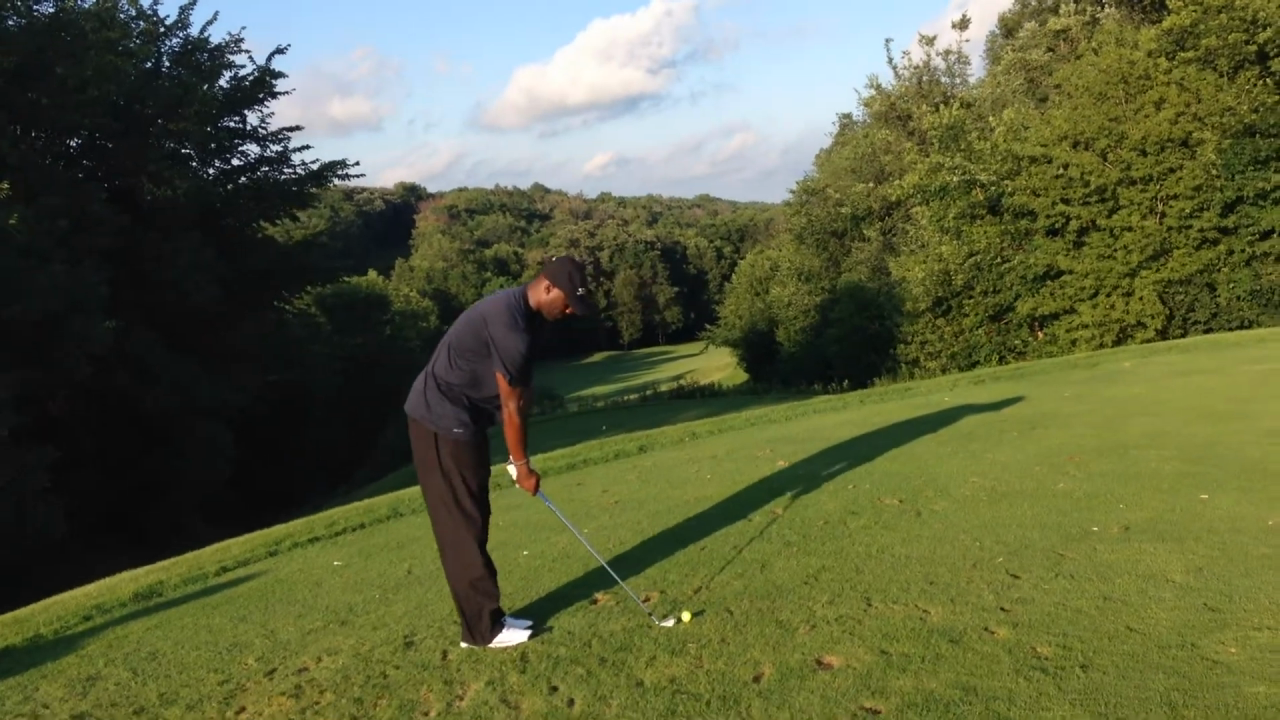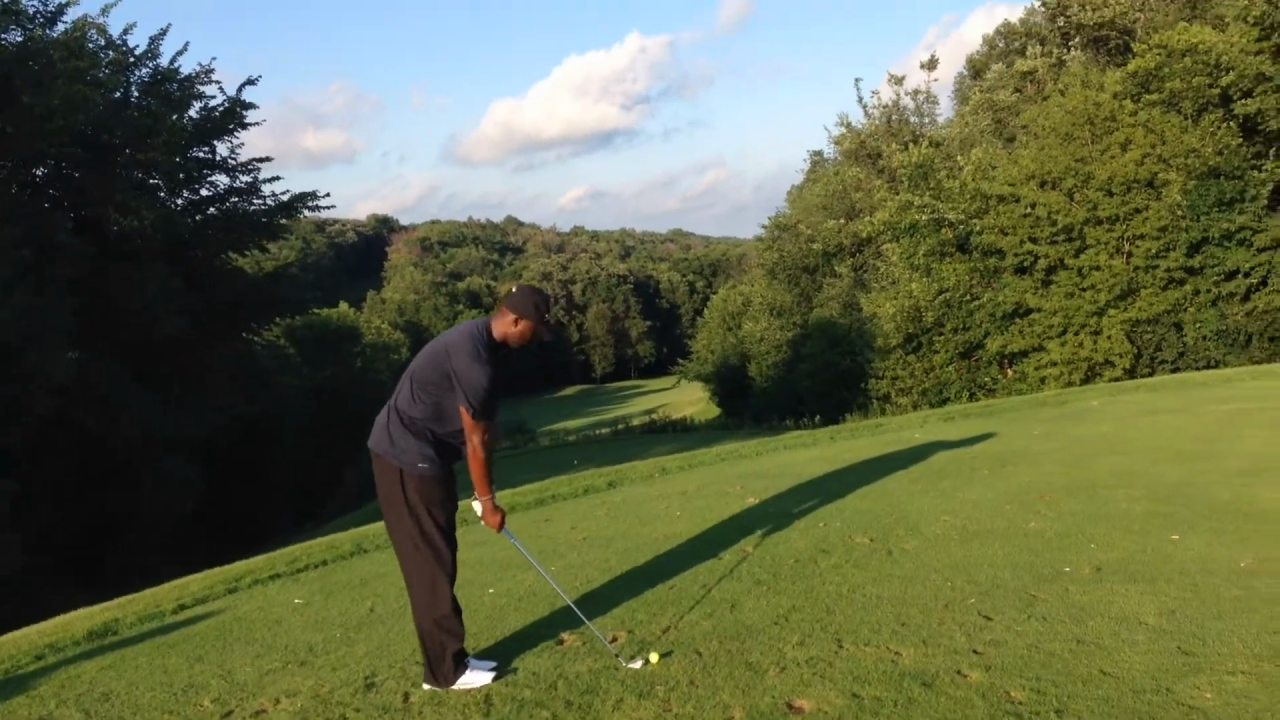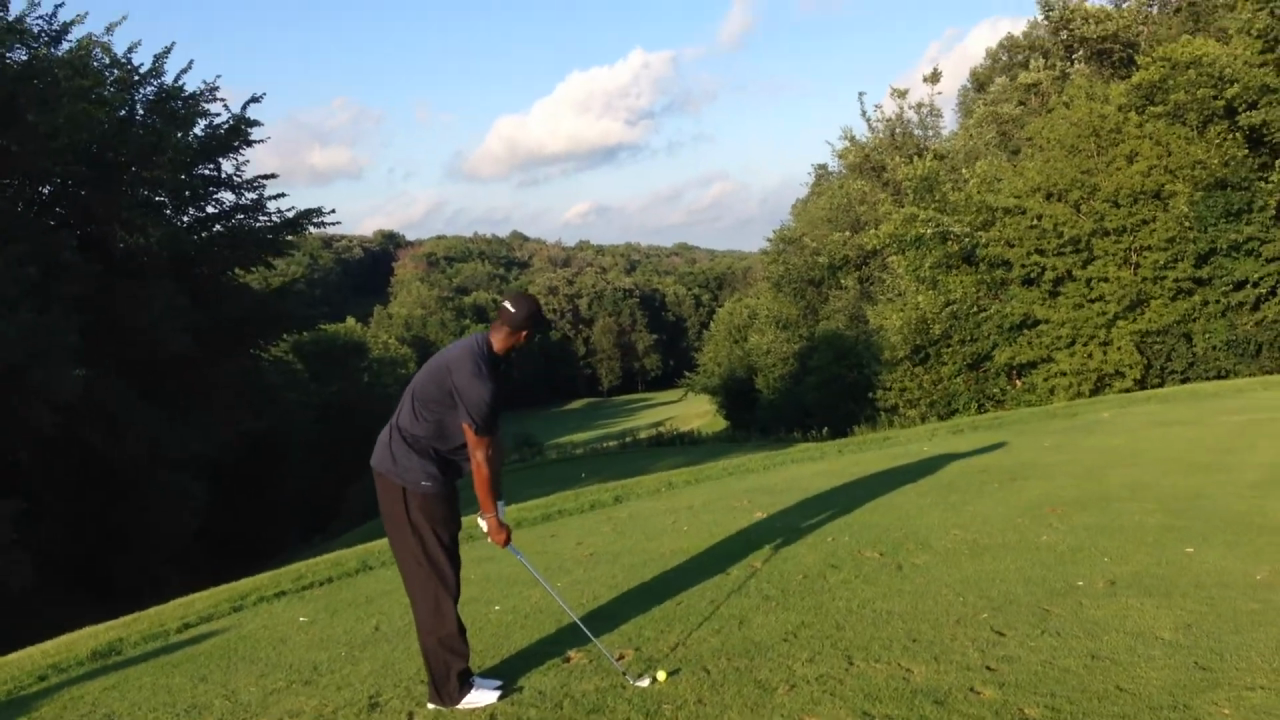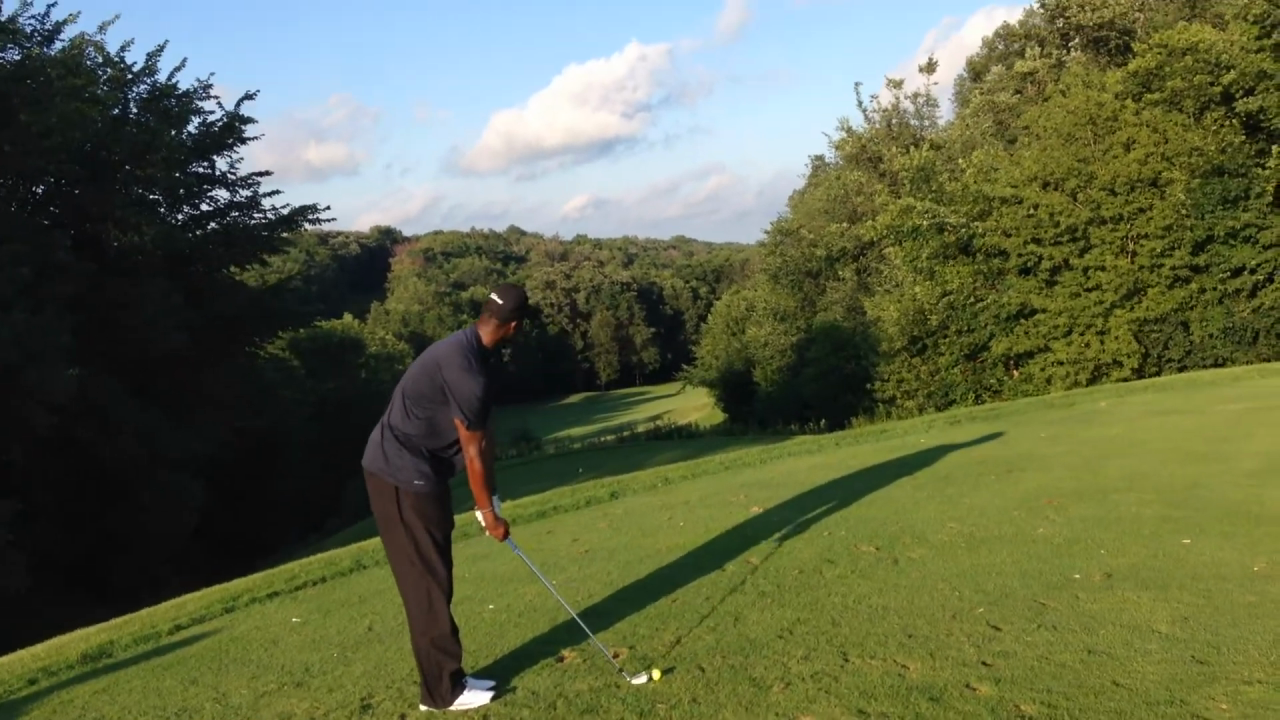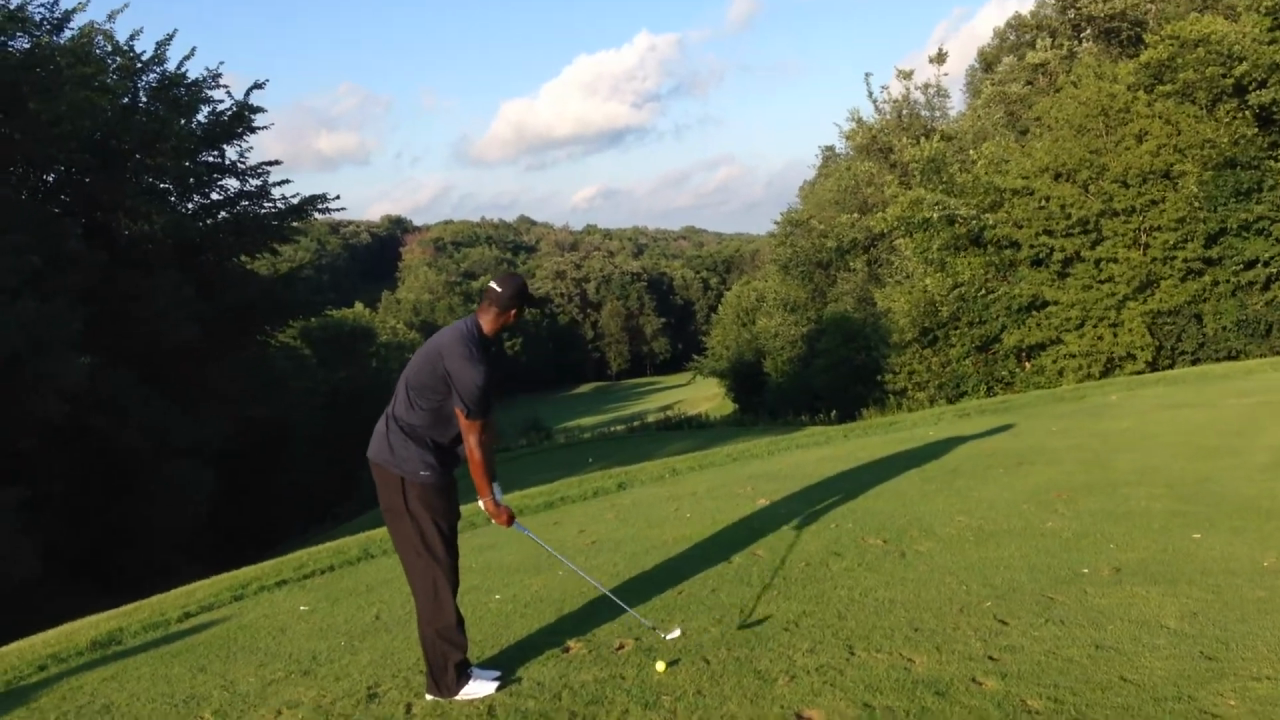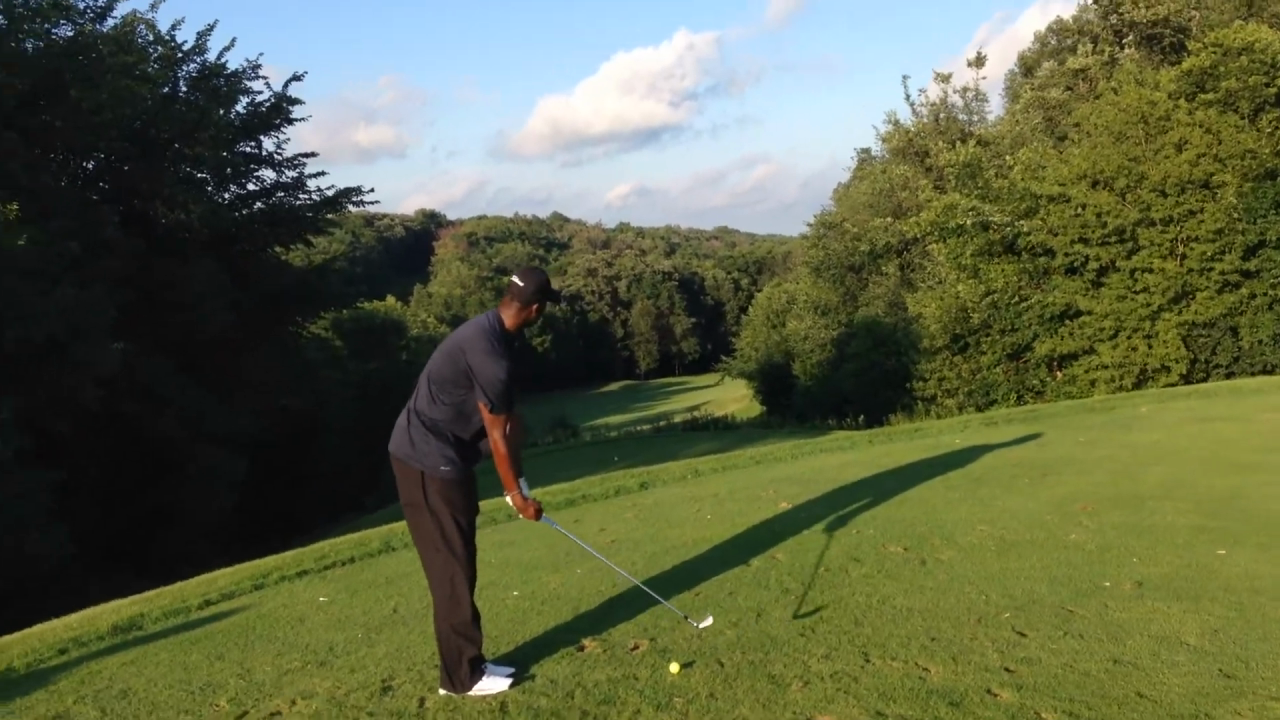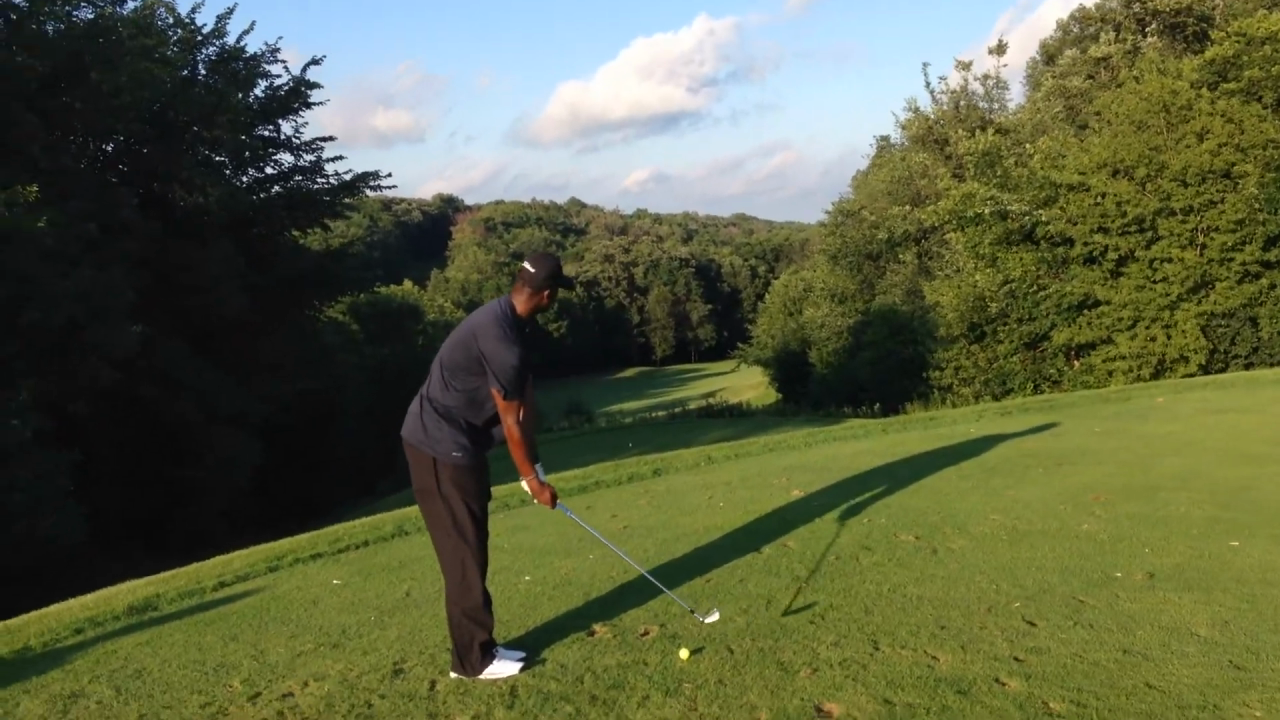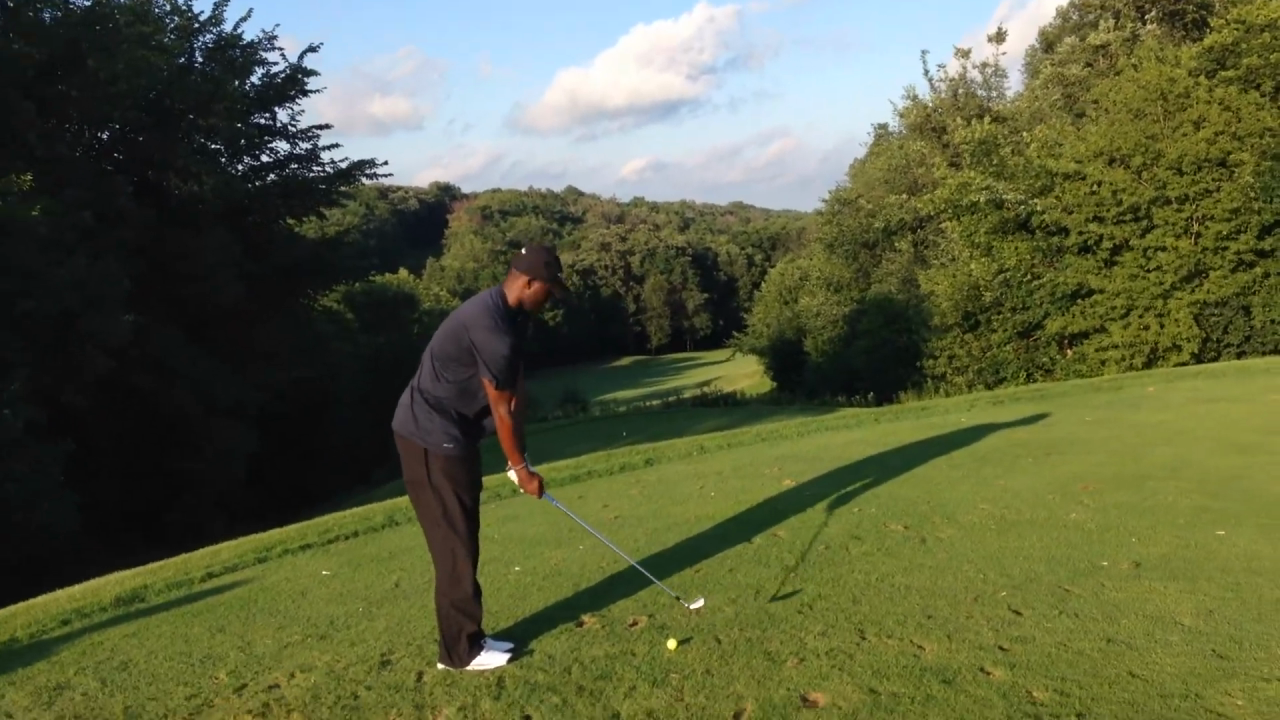
dt=0.2s
person 1, frame 1
left shoulder: (517, 307)
right shoulder: (510, 325)
left elbow: (520, 395)
right elbow: (511, 405)
left wrist: (520, 455)
right wrist: (522, 465)
left hip: (459, 419)
right hip: (442, 421)
left knee: (473, 522)
right knee: (462, 525)
left ankle: (488, 615)
right ankle: (482, 628)
person 1, frame 2
left shoulder: (479, 338)
right shoulder: (473, 358)
left elbow: (486, 427)
right elbow: (475, 439)
left wrist: (488, 490)
right wrist: (487, 501)
left hip: (422, 454)
right hip: (407, 457)
left knee: (439, 560)
right knee: (430, 564)
left ankle: (451, 656)
right ankle: (445, 670)
person 1, frame 3
left shoulder: (477, 354)
right shoulder: (474, 374)
left elbow: (489, 444)
right elbow: (479, 455)
left wrist: (496, 503)
right wrist: (492, 518)
left hip: (422, 471)
right hip: (410, 475)
left knee: (441, 579)
right knee: (434, 582)
left ankle: (455, 675)
right ankle: (450, 689)
person 1, frame 4
left shoulder: (467, 349)
right shoulder: (466, 369)
left elbow: (483, 437)
right elbow: (472, 450)
left wrist: (491, 497)
right wrist: (489, 513)
left hip: (413, 469)
right hip: (402, 474)
left knee: (434, 579)
right knee: (427, 582)
left ankle: (449, 676)
right ankle: (443, 691)
person 1, frame 5
left shoulder: (468, 338)
right shoulder: (467, 358)
left elbow: (483, 426)
right elbow: (472, 439)
left wrist: (492, 485)
right wrist: (489, 501)
left hip: (419, 460)
right hip: (407, 464)
left knee: (441, 569)
right knee: (434, 572)
left ankle: (454, 666)
right ankle: (448, 680)
person 1, frame 6
left shoulder: (491, 333)
right shoulder: (489, 352)
left elbow: (509, 417)
right elbow: (497, 433)
left wrist: (518, 481)
right wrist: (516, 493)
left hip: (442, 455)
right hip: (428, 459)
left knee: (459, 565)
right knee: (452, 568)
left ankle: (469, 661)
right ankle: (462, 675)
person 1, frame 7
left shoulder: (506, 321)
right shoulder: (501, 338)
left elbow: (523, 401)
right elbow: (511, 419)
left wrist: (533, 466)
right wrist: (532, 479)
left hip: (456, 441)
right hip: (441, 445)
left knee: (471, 549)
right knee: (463, 552)
left ankle: (480, 645)
right ankle: (473, 658)
person 1, frame 8
left shoulder: (505, 314)
right shoulder: (492, 327)
left elbow: (514, 392)
right elbow: (501, 408)
left wrist: (520, 458)
right wrist: (521, 468)
left hip: (450, 433)
right hip: (432, 436)
left knee: (463, 539)
right knee: (455, 542)
left ankle: (469, 635)
right ankle: (460, 650)
